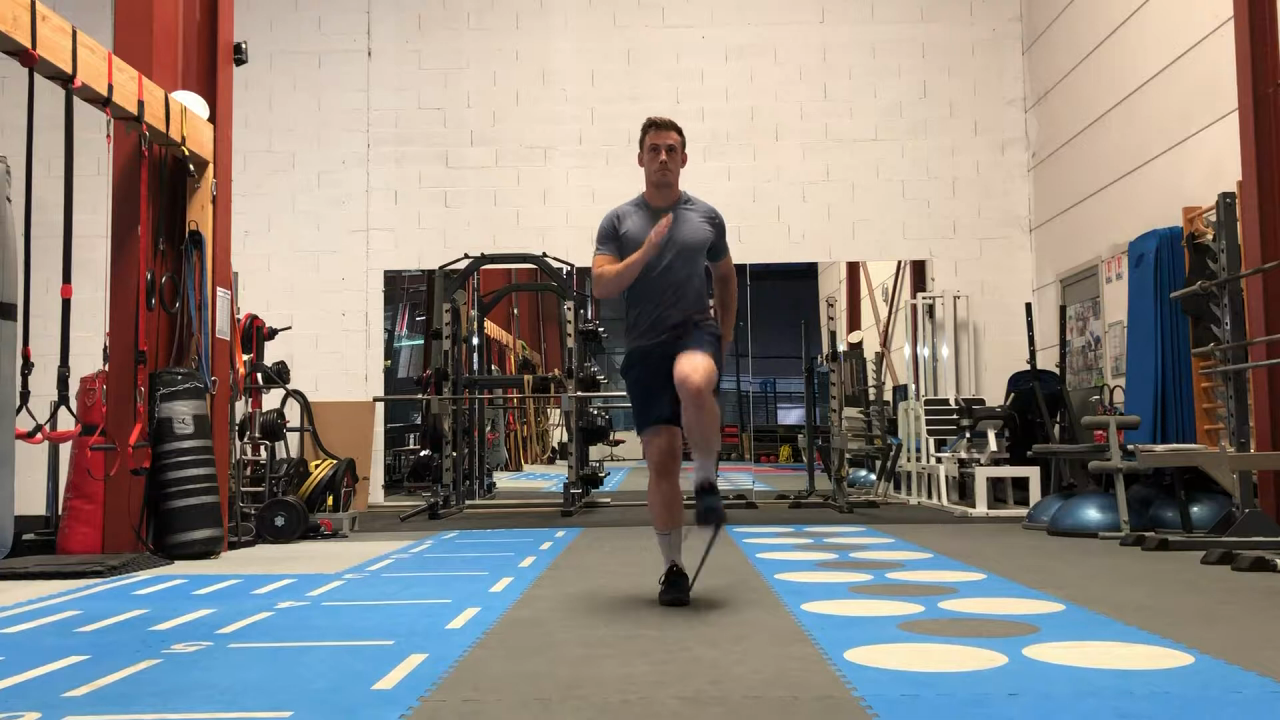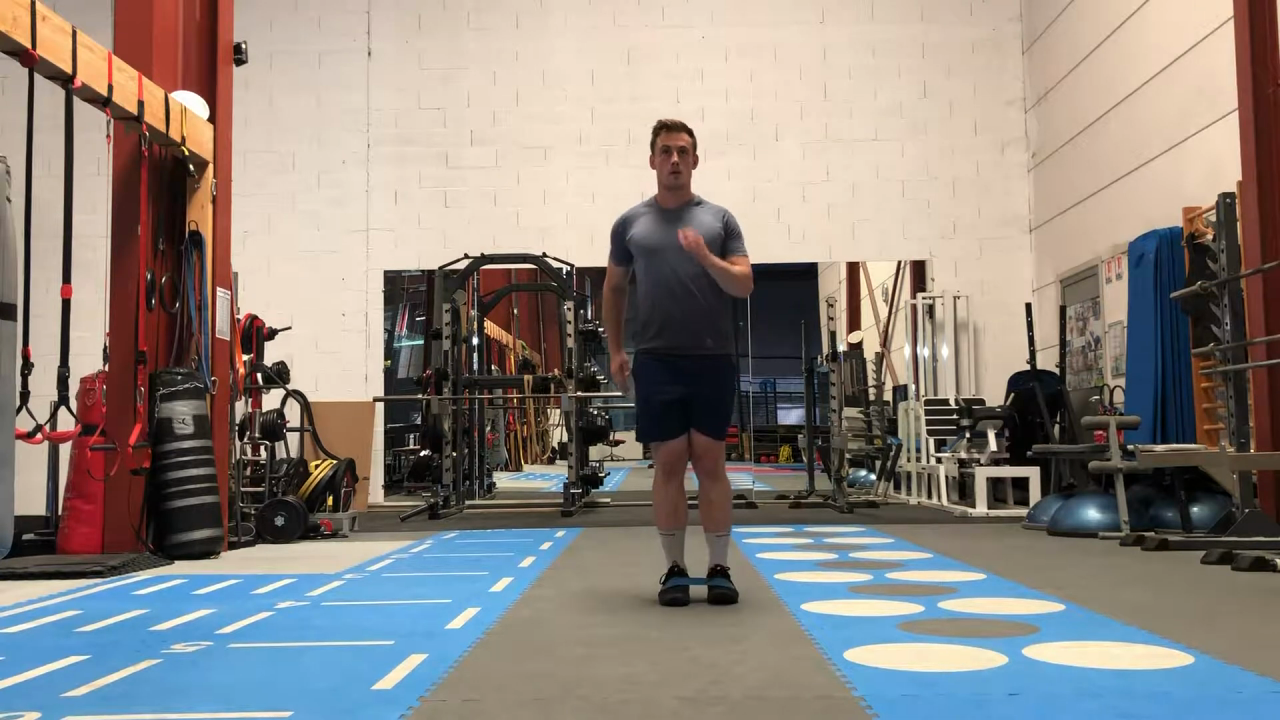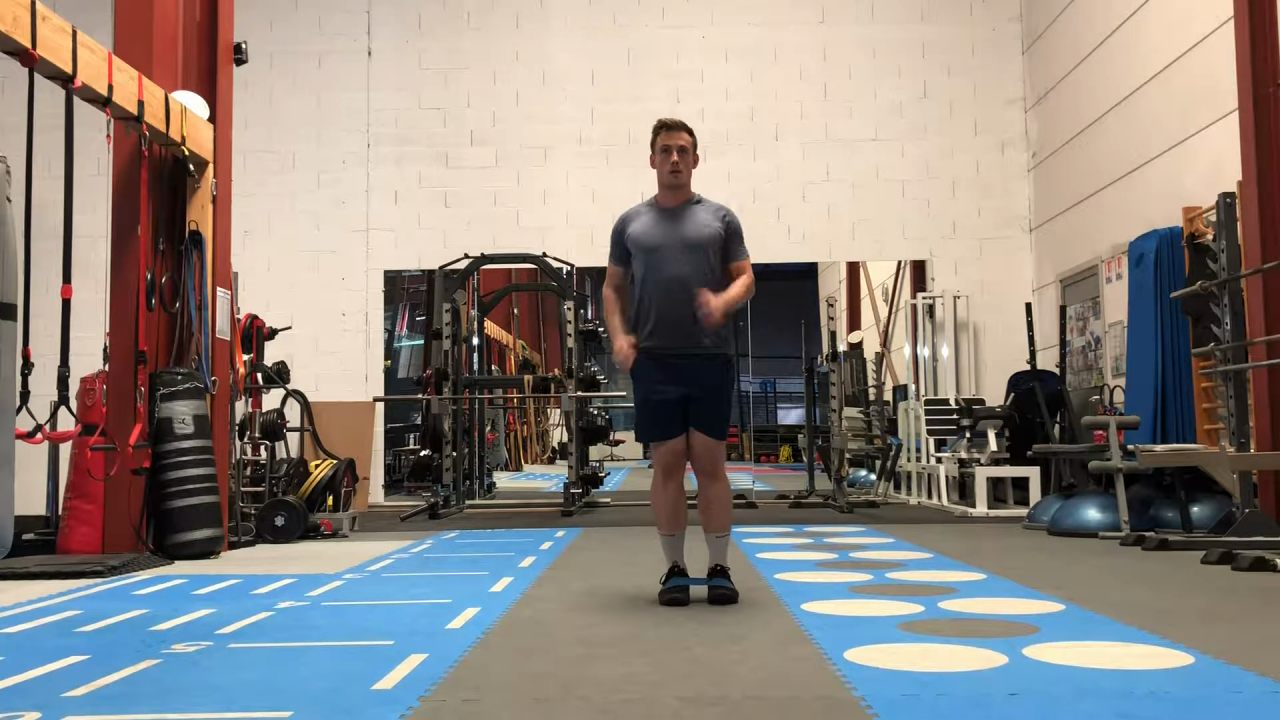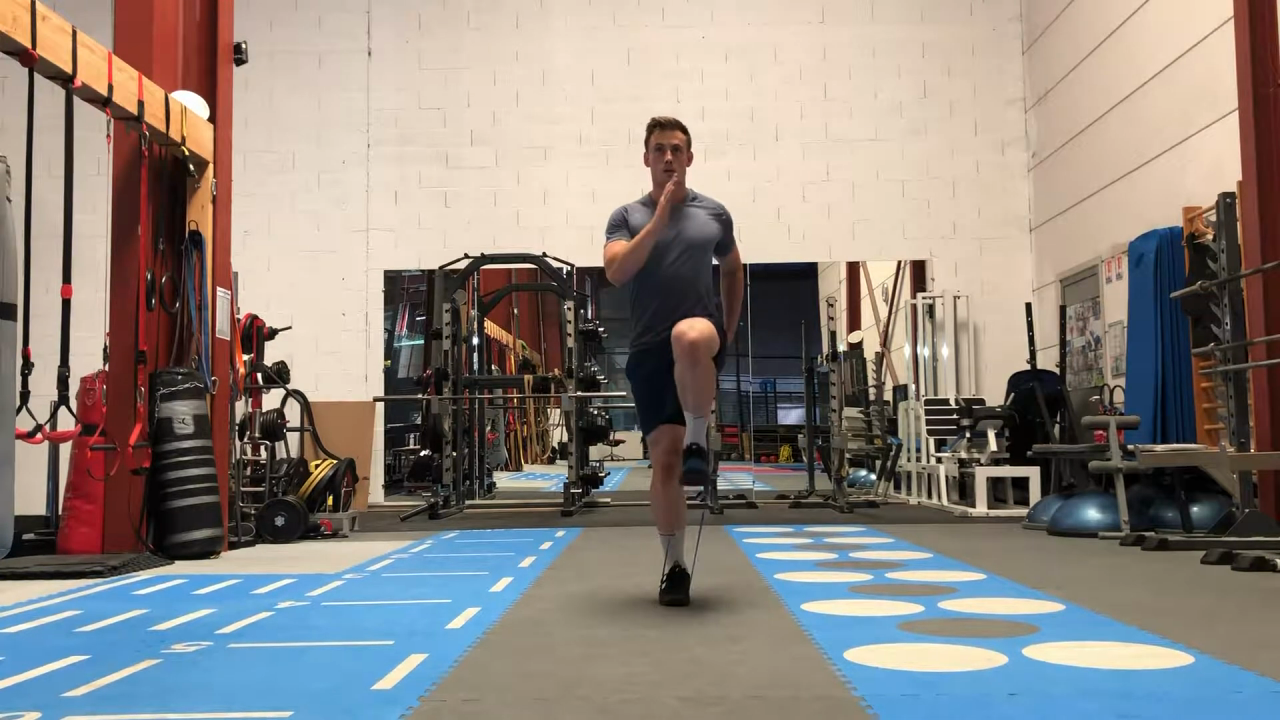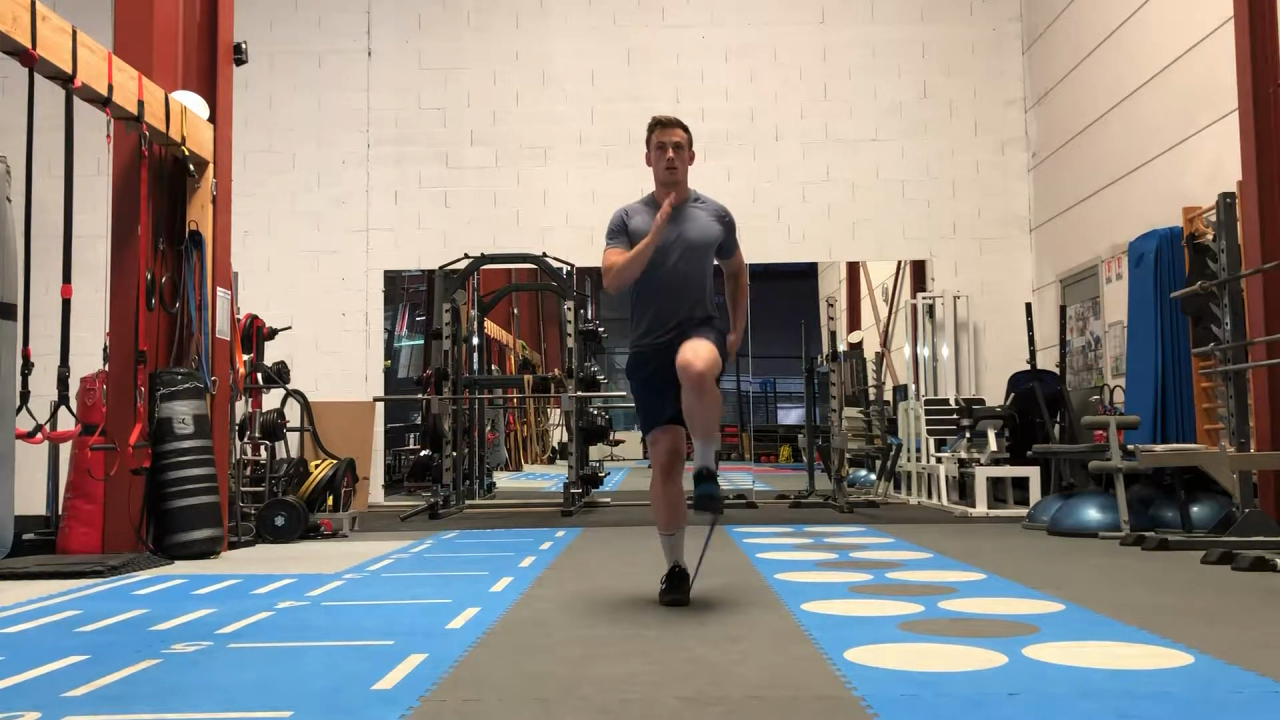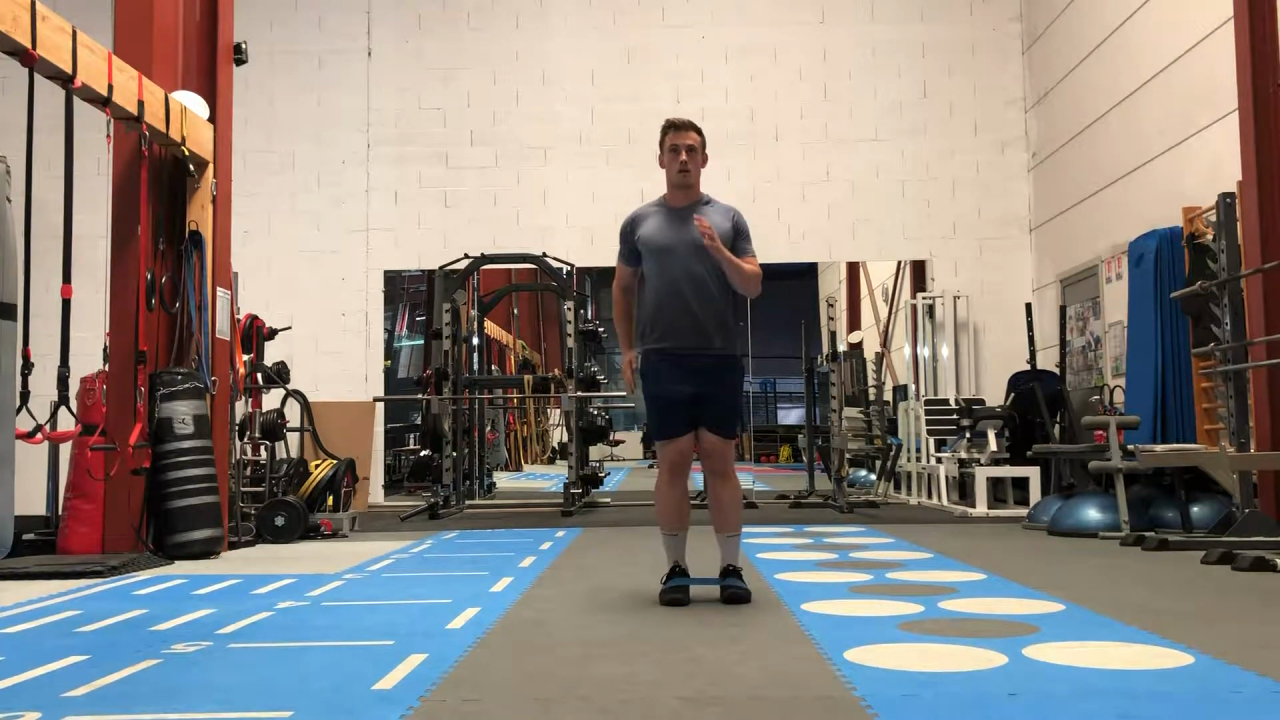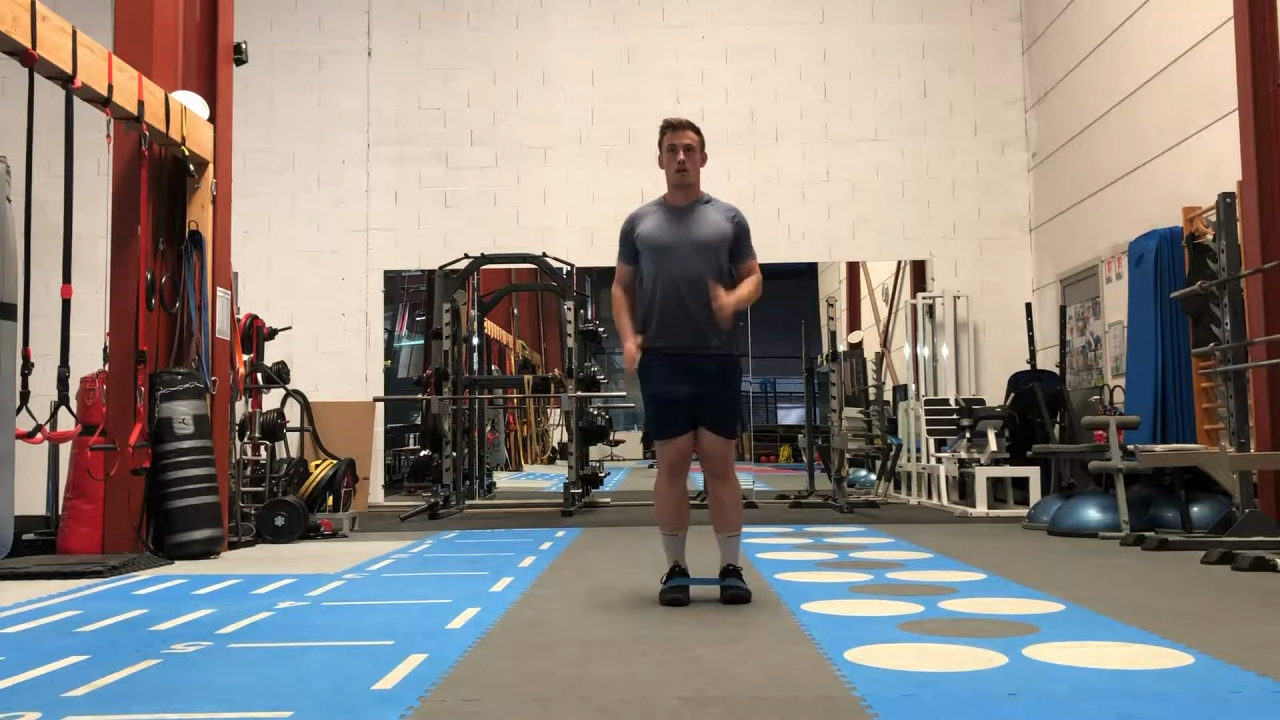
dt=0.5s
person 1, frame 1
left shoulder: (707, 216)
right shoulder: (619, 220)
left elbow: (726, 278)
right elbow: (602, 284)
left wrist: (723, 330)
right wrist: (648, 250)
left hip: (695, 334)
right hip: (645, 351)
left knee: (694, 379)
right knee: (662, 458)
left ankle: (706, 481)
right ankle: (673, 567)
person 1, frame 2
left shoulder: (720, 218)
right shoulder: (630, 223)
left elbow: (744, 283)
right elbow: (613, 288)
left wrist: (708, 257)
right wrist: (615, 351)
left hip: (713, 358)
right hip: (656, 361)
left knee: (710, 463)
right knee: (668, 464)
left ankle: (719, 568)
right ankle: (674, 569)
person 1, frame 3
left shoulder: (720, 217)
right shoulder: (630, 222)
left elbow: (745, 277)
right elbow: (613, 286)
left wrist: (724, 303)
right wrist: (618, 334)
left hip: (709, 358)
right hip: (654, 360)
left knee: (709, 464)
right knee: (667, 463)
left ankle: (718, 569)
right ankle: (675, 568)
person 1, frame 4
left shoulder: (714, 213)
right shoulder: (627, 215)
left elbow: (733, 269)
right elbow: (615, 270)
left wrist: (729, 326)
right wrist: (658, 221)
left hip: (699, 334)
right hip: (649, 347)
left knee: (689, 335)
right knee: (664, 457)
left ankle: (698, 446)
right ankle: (675, 567)
person 1, frame 5
left shoulder: (716, 215)
right shoulder: (628, 218)
left elbow: (737, 273)
right elbow: (612, 277)
left wrist: (737, 325)
right wrist: (655, 234)
left hip: (701, 333)
right hip: (649, 350)
left knee: (694, 364)
right knee: (665, 460)
left ankle: (706, 466)
right ankle: (675, 568)
person 1, frame 6
left shoulder: (727, 218)
right shoulder: (638, 222)
left elbow: (753, 284)
right elbow: (623, 287)
left wrist: (719, 251)
right wrist: (628, 348)
left hip: (719, 358)
right hip: (662, 360)
left knee: (720, 462)
right knee: (672, 463)
left ankle: (730, 567)
right ankle: (675, 568)
person 1, frame 7
left shoulder: (728, 217)
right shoulder: (639, 221)
left elbow: (753, 277)
right elbow: (622, 285)
left wrist: (735, 302)
right wrist: (627, 335)
left hip: (717, 358)
right hip: (661, 360)
left knee: (719, 464)
right knee: (672, 462)
left ankle: (730, 568)
right ankle: (675, 568)
